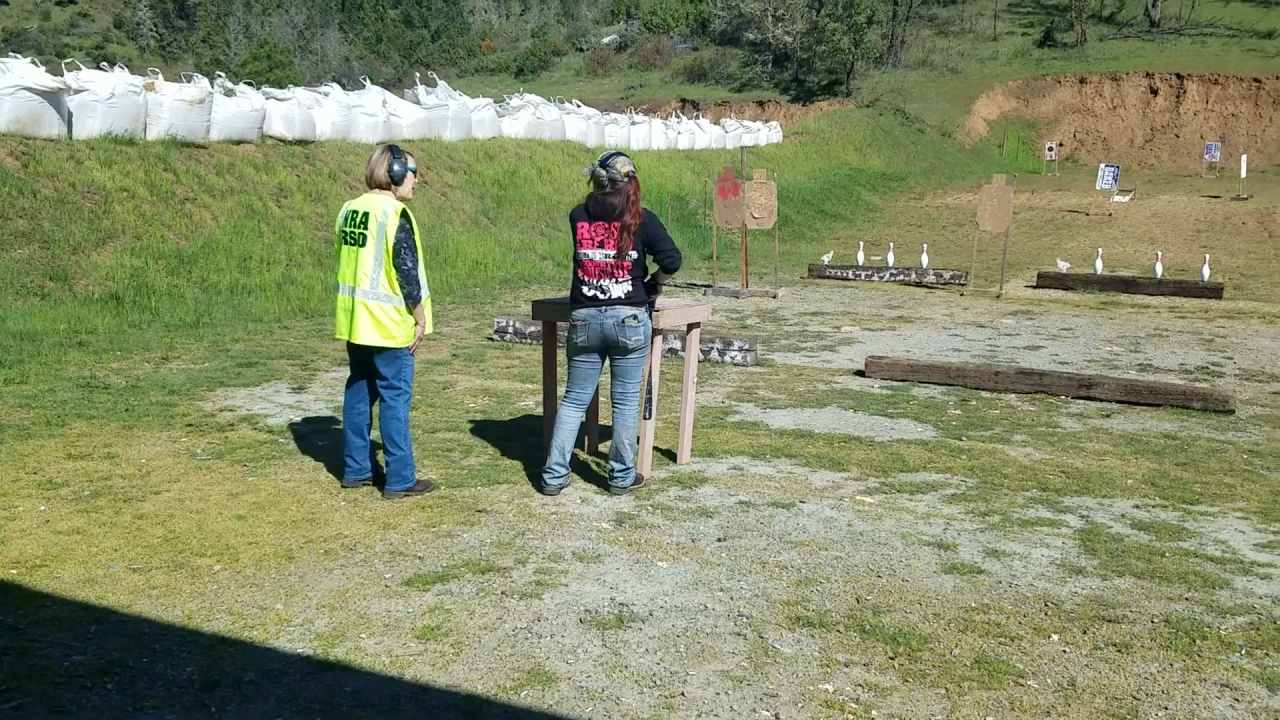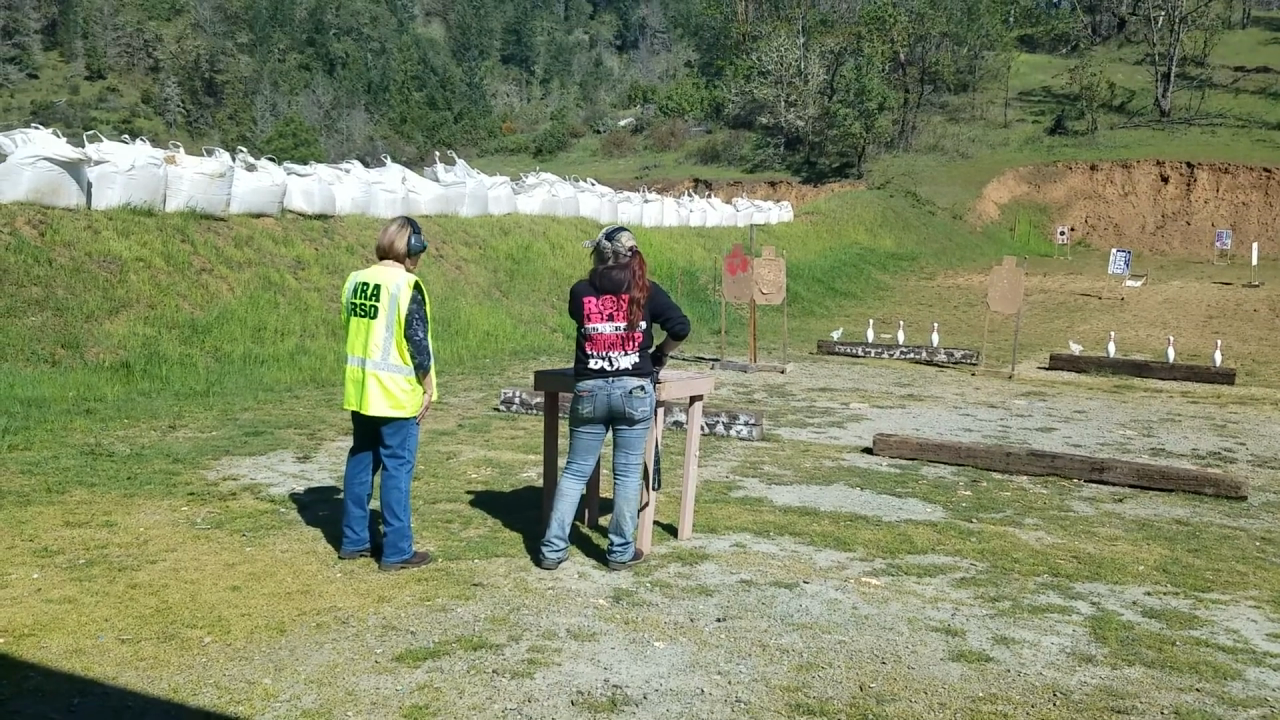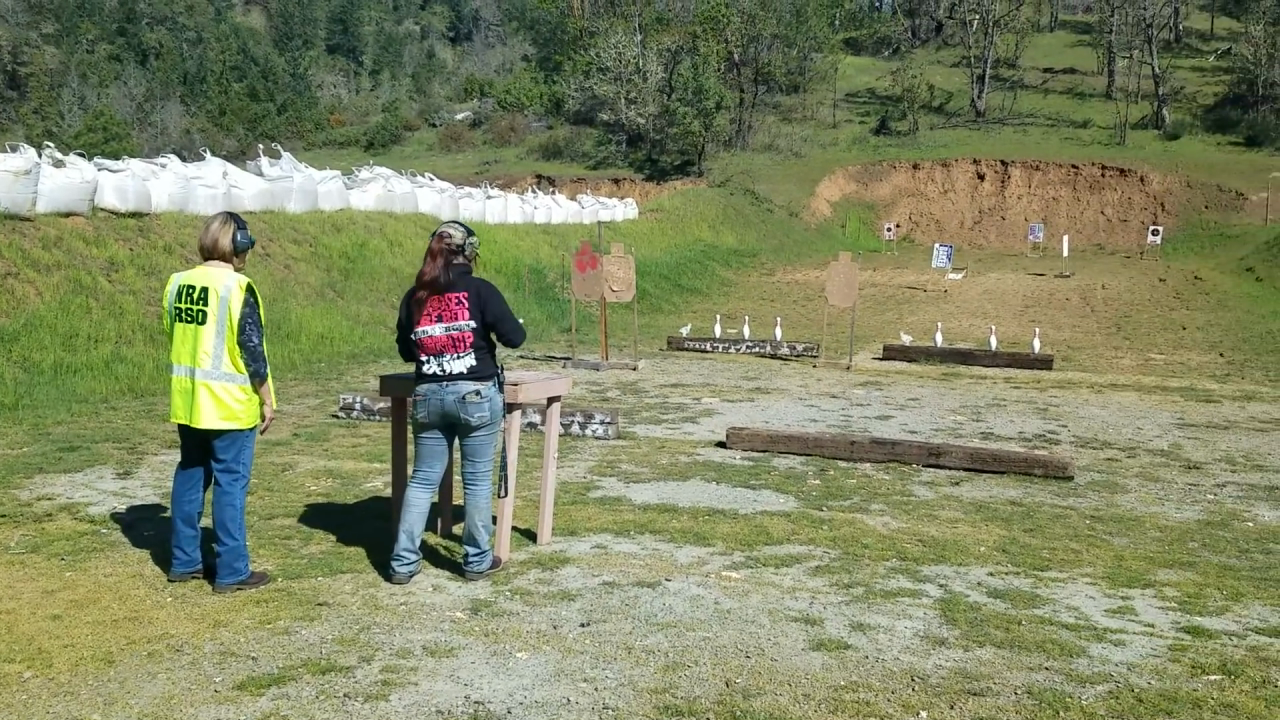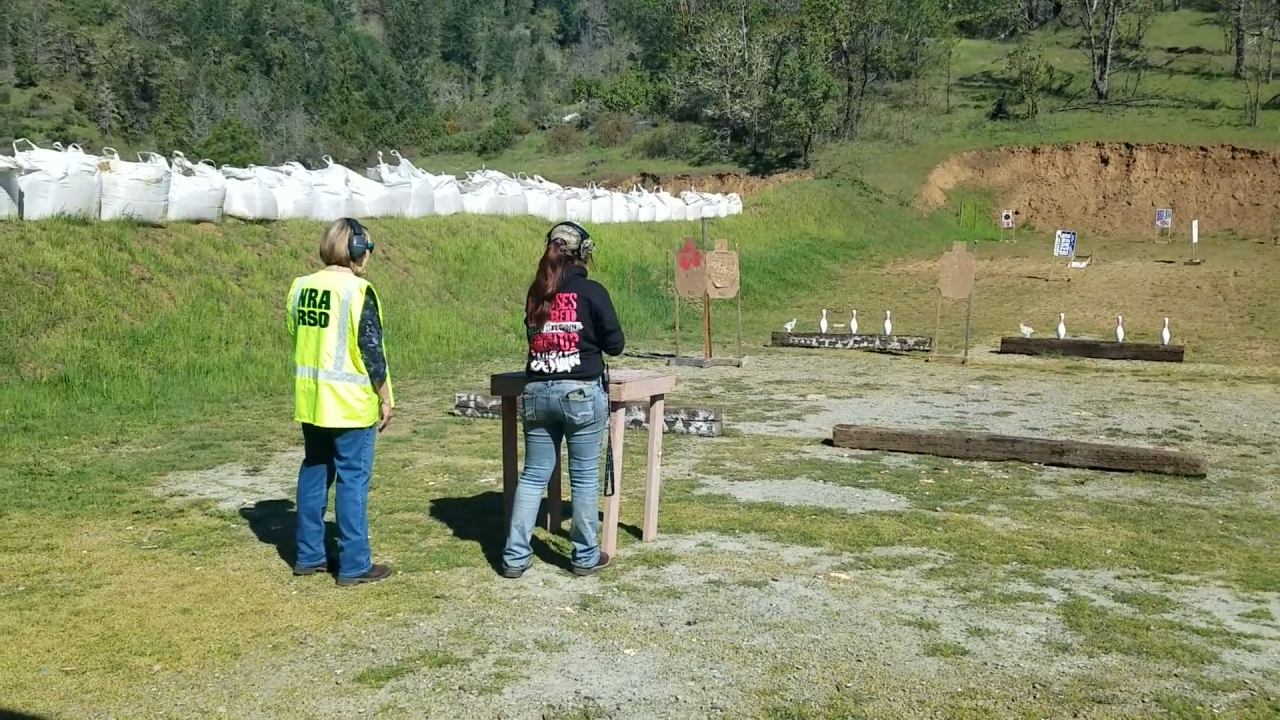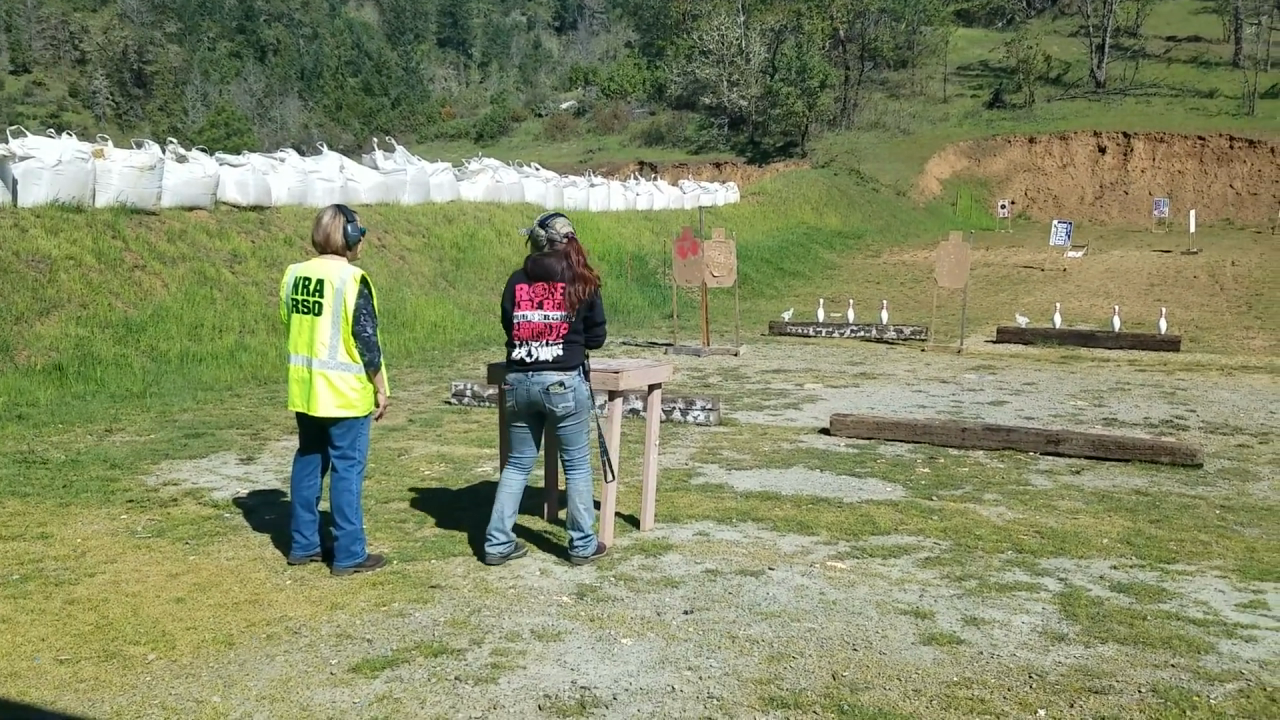
dt=1s
person 1, frame 1
left shoulder: (349, 210)
right shoulder: (395, 213)
left elbow: (347, 262)
right elbow: (407, 272)
right wrist: (420, 320)
left hip: (355, 320)
right hip: (388, 323)
left knee: (359, 391)
right knee: (395, 397)
left ankle: (356, 469)
right ankle: (400, 480)
person 1, frame 2
left shoulder: (355, 281)
right shoulder: (407, 285)
right elbow: (418, 343)
right wrist: (428, 389)
left hip: (361, 390)
right hip: (397, 393)
left knee: (360, 461)
right knee: (397, 468)
left ankle: (353, 540)
right ankle: (397, 551)
person 1, frame 3
left shoulder: (177, 283)
right shoulder: (238, 287)
left elbow: (174, 338)
right elbow: (253, 350)
right wrist: (267, 400)
left hip: (187, 401)
right hip: (229, 404)
left knee: (190, 477)
right knee: (230, 484)
left ankle: (184, 561)
right ankle: (231, 571)
person 1, frame 4
left shoulder: (300, 287)
right shoulder: (358, 290)
left elbow: (297, 340)
right elbow: (372, 351)
right wrist: (385, 399)
left hip: (311, 401)
right hip: (350, 404)
left knee: (314, 473)
right knee: (352, 480)
left ankle: (309, 555)
right ankle: (354, 565)
person 1, frame 5
left shoulder: (294, 275)
right shoulder: (351, 278)
left elbow: (291, 327)
right elbow: (367, 340)
right wrist: (380, 389)
left hip: (304, 389)
right hip: (345, 393)
left knee: (308, 463)
right knee: (347, 470)
left ankle: (303, 545)
right ankle: (349, 555)
person 2, frame 1
left shoulder: (578, 217)
right shoulder: (641, 219)
right elbow: (671, 261)
right wrist: (653, 284)
left hip: (584, 319)
right hip: (629, 319)
left knee: (574, 399)
right knee: (626, 400)
left ankle: (554, 475)
right ankle: (622, 476)
person 2, frame 2
left shoulder: (581, 291)
right shoulder: (646, 291)
right elbow: (680, 327)
right wrist: (659, 354)
left hip: (590, 391)
right hip: (635, 390)
left knee: (575, 470)
right knee: (628, 473)
left ankle: (552, 548)
right ankle: (621, 551)
person 2, frame 3
left shoulder: (414, 296)
right shoulder: (479, 289)
left elbow: (406, 350)
right elbow: (512, 337)
right wrist: (516, 326)
left hip: (429, 395)
right hip: (476, 394)
left knee: (423, 478)
right knee: (477, 479)
left ankle: (403, 562)
right ankle: (477, 560)
person 2, frame 4
left shoulder: (535, 293)
right shoulder: (591, 291)
right elbow: (615, 344)
left hip: (537, 392)
right hip: (582, 393)
left knee: (533, 475)
right knee: (584, 477)
left ankle: (515, 556)
right ankle: (585, 556)
person 2, frame 5
left shoulder: (516, 281)
right shoulder: (581, 282)
left elbow: (508, 326)
right elbow: (596, 339)
left hip: (520, 381)
right hip: (564, 383)
left knee: (517, 463)
right knee: (576, 464)
left ankle: (497, 543)
right ankle: (583, 544)
